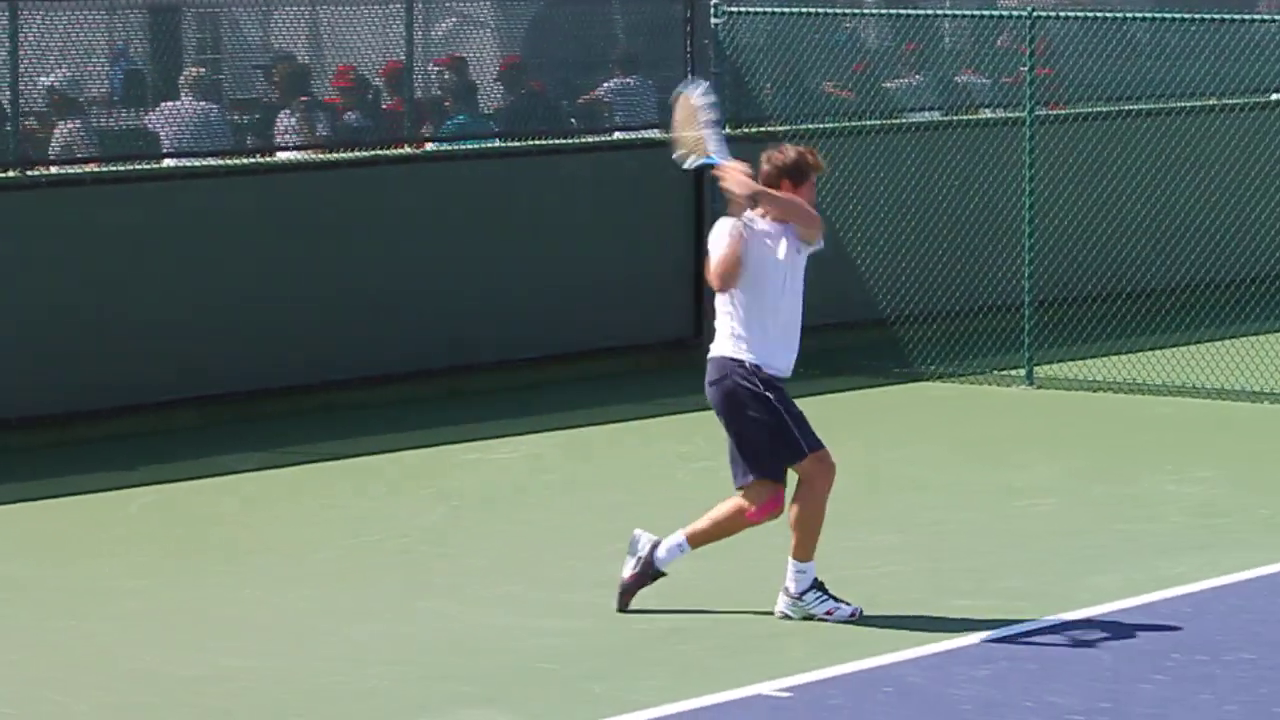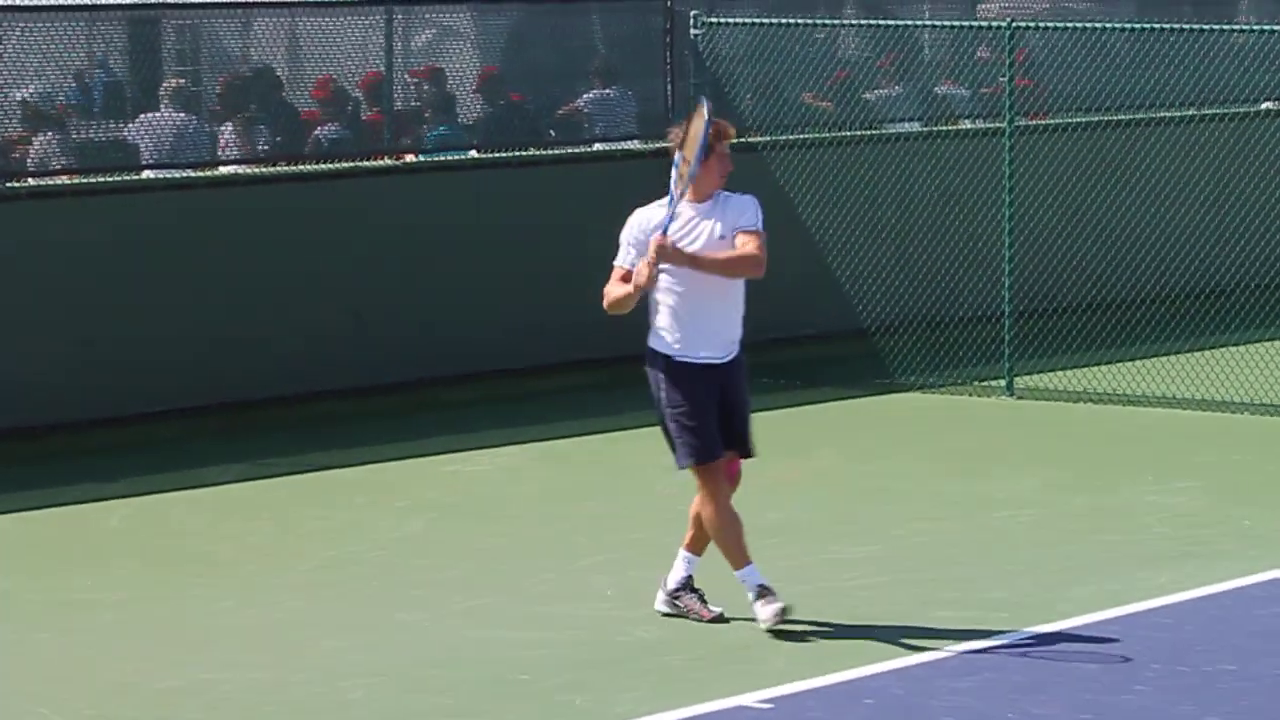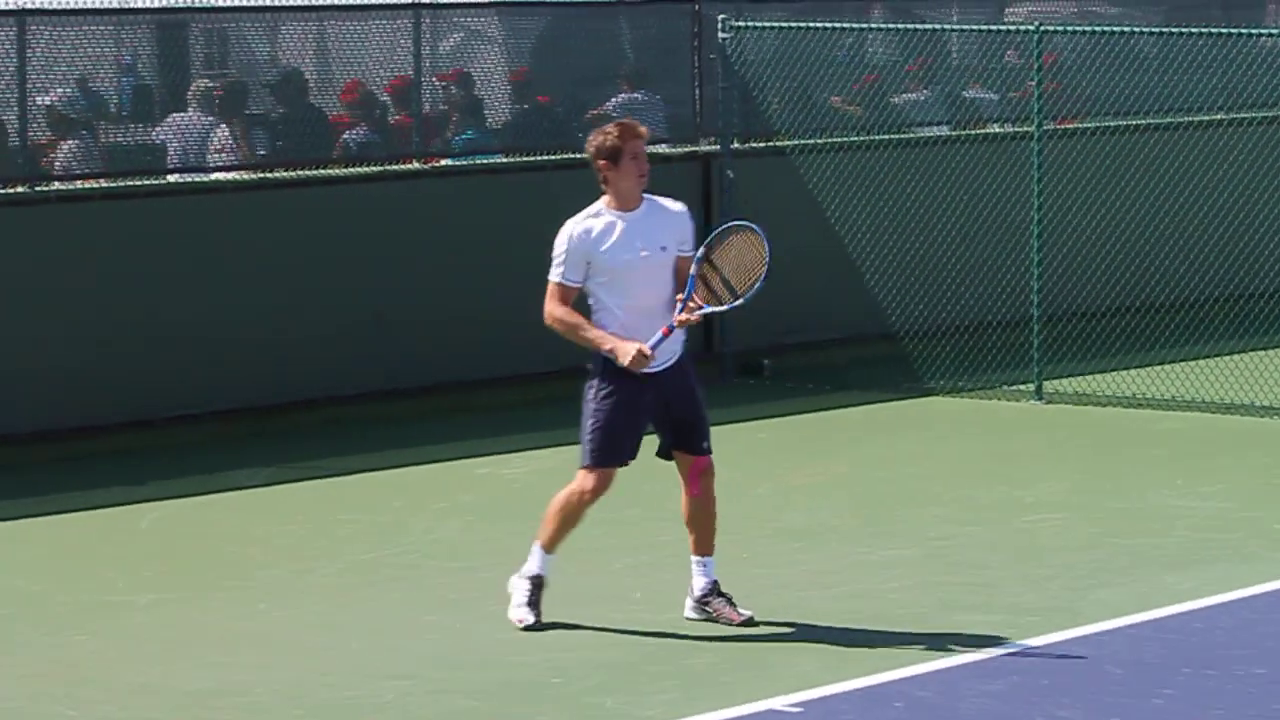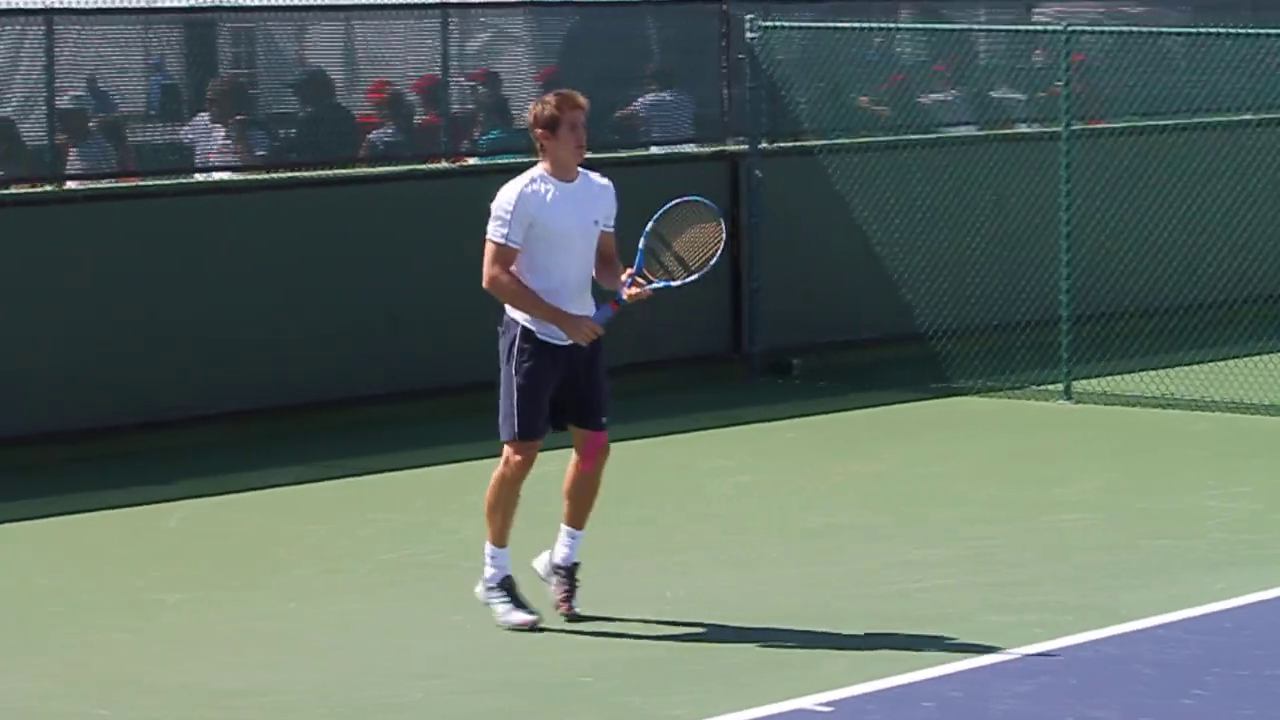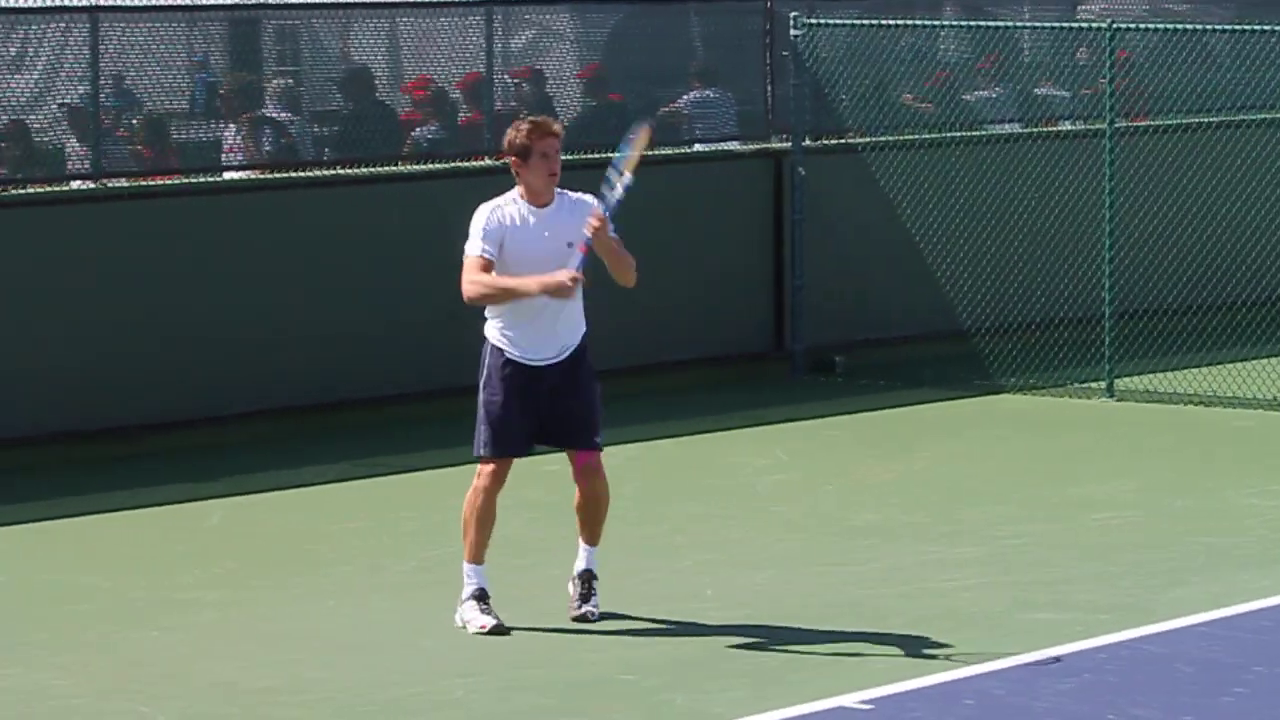
dt=0.4s
person 1, frame 1
left shoulder: (799, 229)
right shoulder: (734, 227)
left elbow: (811, 223)
right elbow: (720, 281)
left wrist: (759, 194)
right wrist: (742, 213)
left hip: (764, 379)
right hip: (741, 374)
left knee: (762, 502)
right knee: (818, 469)
left ankle: (655, 554)
right ankle: (800, 589)
person 1, frame 2
left shoulder: (741, 206)
right shoulder: (644, 224)
left elbow: (754, 263)
right elbow: (611, 299)
left wrist: (685, 257)
right wrist: (635, 286)
left hip: (725, 362)
right hip: (675, 365)
left knee: (726, 477)
right knee: (711, 481)
left ankle: (677, 584)
right ankle: (756, 589)
person 1, frame 3
left shoulder: (675, 215)
right shoulder: (579, 232)
left elbow: (691, 281)
right elbow: (555, 310)
left wrist: (692, 306)
right wrist: (613, 345)
left hip: (671, 364)
right hip: (617, 370)
left knee: (700, 472)
right knee: (592, 482)
left ankle: (704, 588)
right ankle: (530, 576)
person 1, frame 4
left shoulder: (601, 190)
right shoulder: (519, 196)
right elbow: (494, 276)
left wrist: (622, 282)
right wrist: (563, 318)
left hip: (581, 337)
right hip: (532, 337)
left knee: (594, 447)
right knee: (519, 456)
left ankle: (562, 560)
right ankle: (495, 577)
person 1, frame 5
left shoulder: (584, 207)
right shoulder: (493, 216)
left elbow: (628, 278)
right elbow: (473, 287)
left wrist: (606, 242)
right wrist: (537, 283)
left hip: (568, 357)
right hip: (509, 357)
left knee: (590, 470)
right knee: (491, 472)
left ankle: (585, 569)
right ankle: (473, 592)
